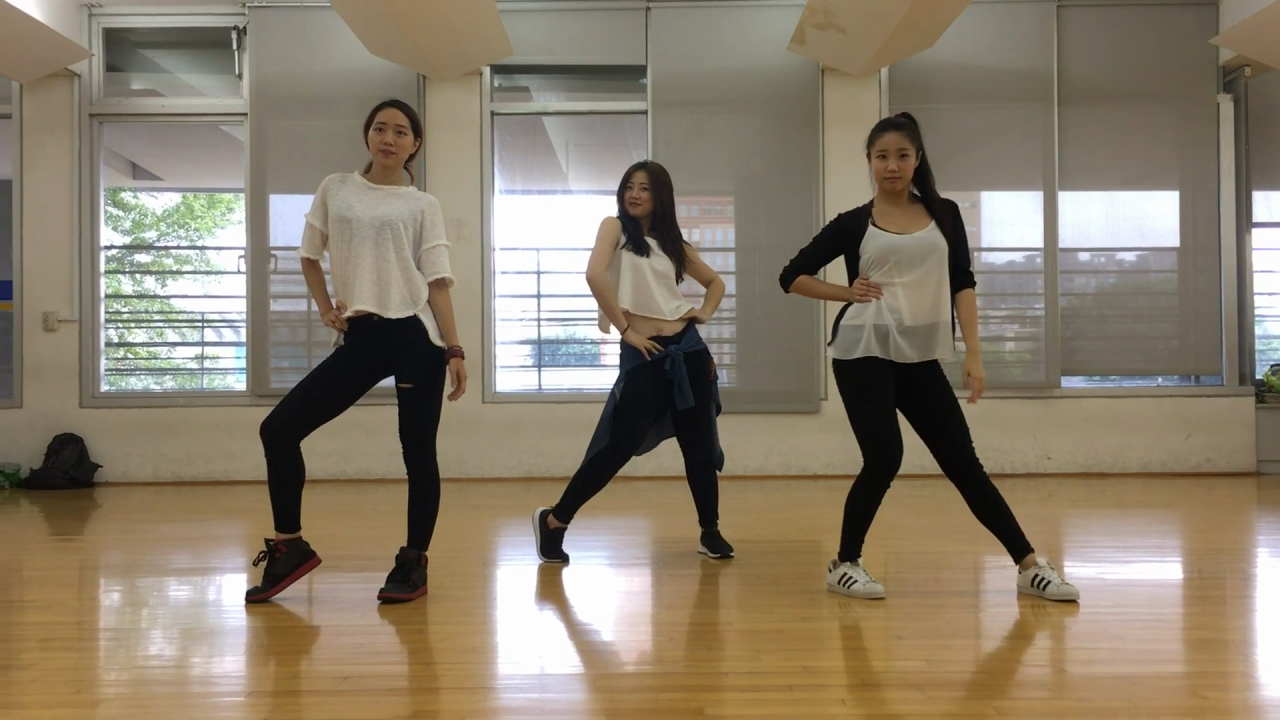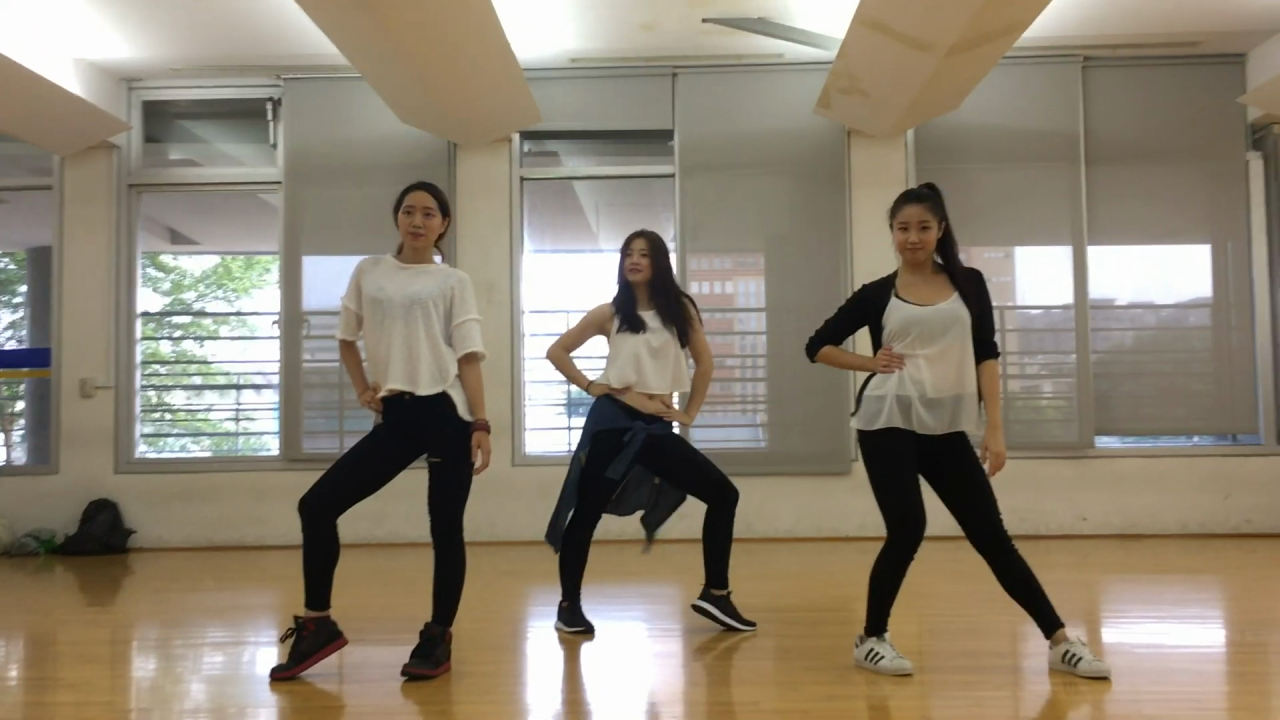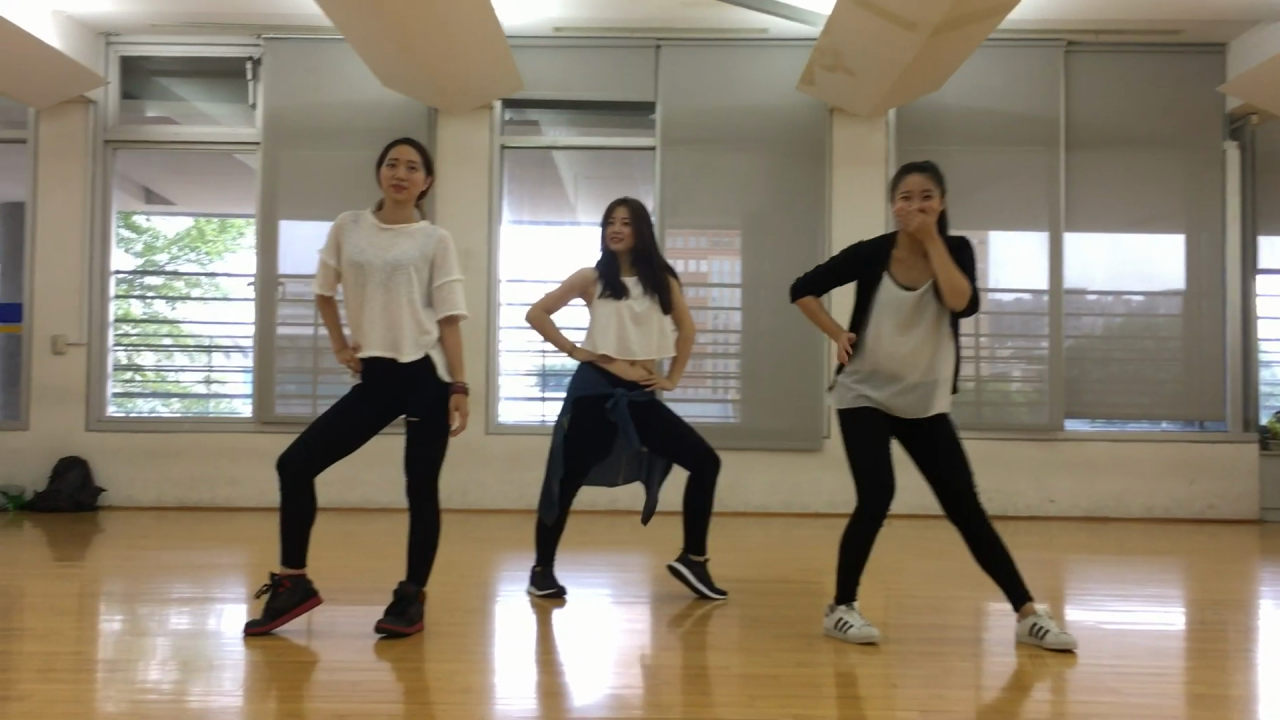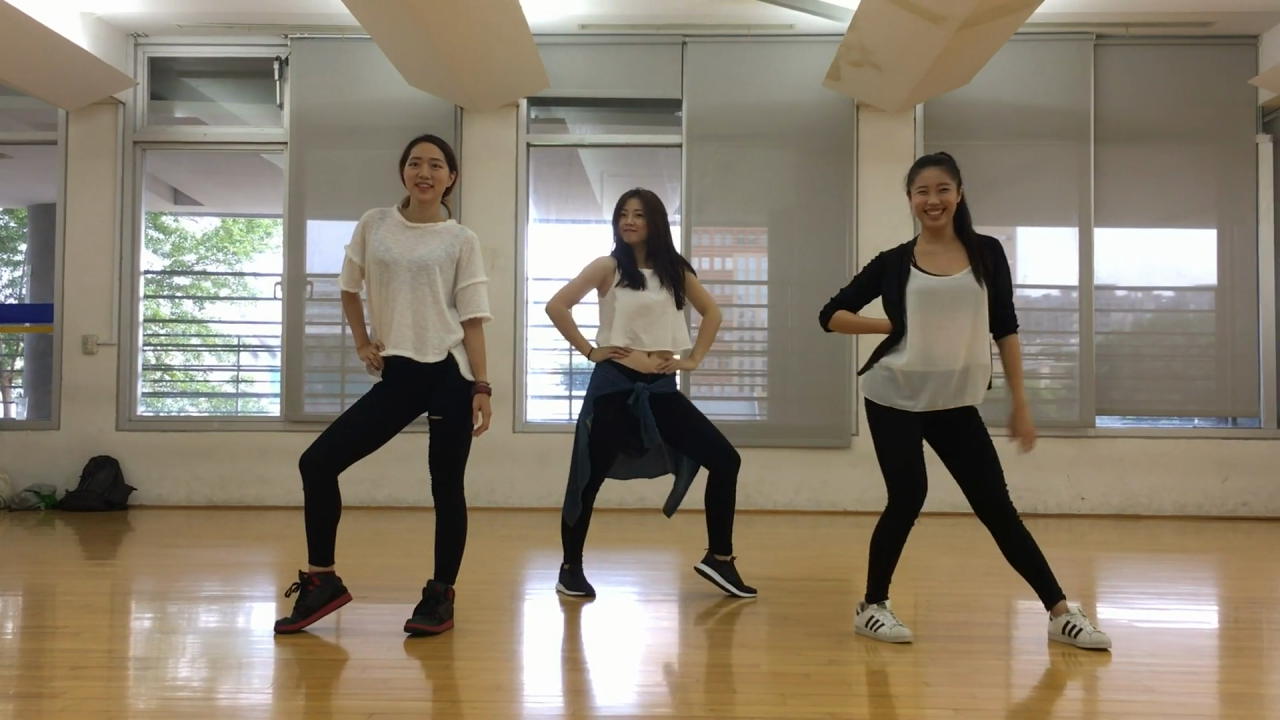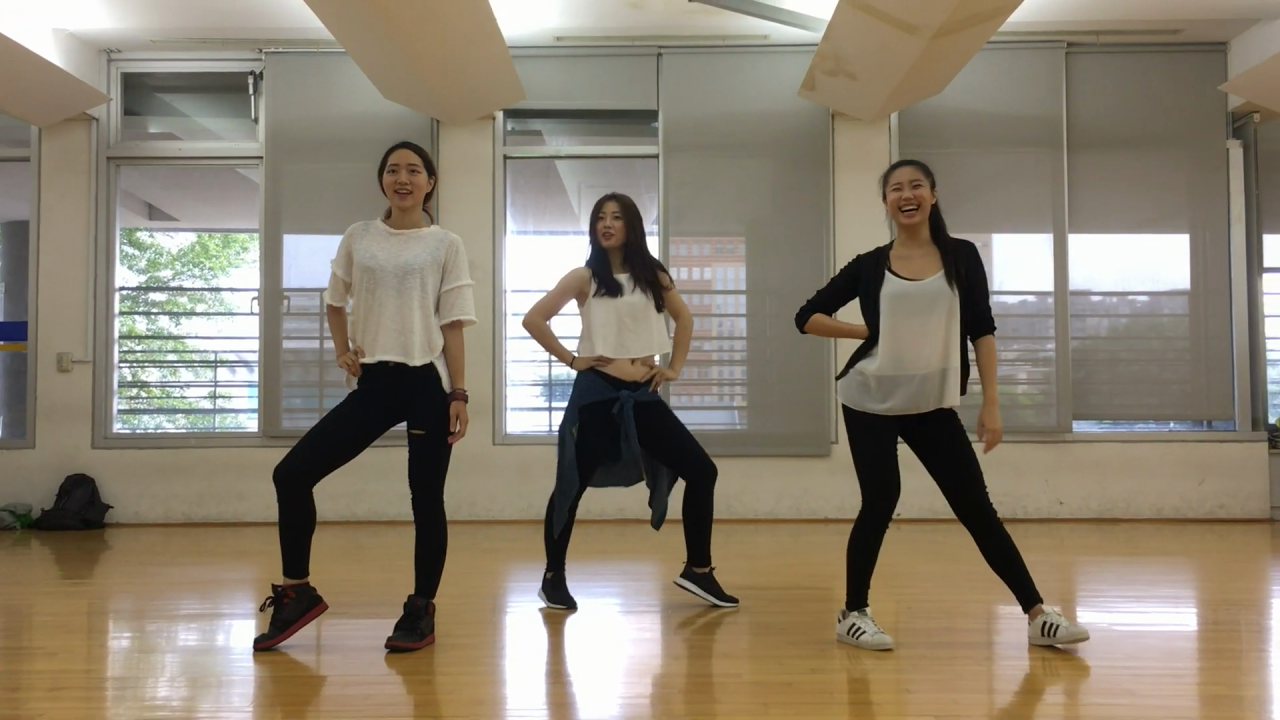
dt=1s
person 1, frame 1
left shoulder: (423, 205)
right shoulder: (335, 189)
left elbow: (437, 282)
right elbow: (310, 256)
left wrist: (454, 350)
right wrist: (326, 310)
left hip: (415, 337)
right hip: (358, 339)
left knee: (417, 450)
right knee: (279, 428)
left ankle: (413, 562)
right ankle: (290, 545)
person 1, frame 2
left shoulder: (454, 282)
right shoulder: (368, 272)
left elbow: (468, 357)
right elbow: (347, 338)
left wrist: (480, 424)
right wrist: (362, 390)
left hip: (446, 414)
right hip: (394, 417)
left knee: (445, 527)
right knee: (318, 504)
left ankle: (438, 637)
right ankle: (318, 623)
person 1, frame 3
left shoulder: (436, 240)
right shoulder: (348, 228)
left elbow: (448, 319)
right elbow: (325, 293)
left wrist: (459, 387)
right wrist: (341, 348)
left hip: (426, 376)
right hip: (374, 377)
left knee: (421, 487)
right knee: (296, 464)
left ankle: (412, 596)
right ankle: (293, 582)
person 1, frame 4
left shoulder: (462, 240)
right shoulder: (373, 225)
left elbow: (472, 320)
right elbow: (350, 289)
left wrist: (481, 388)
right wrist: (362, 344)
left hip: (449, 375)
right hip: (396, 376)
left knee: (446, 485)
right knee: (318, 462)
left ankle: (441, 595)
right ankle: (323, 580)
person 1, frame 5
left shoulder: (446, 245)
right shoulder: (358, 237)
left elbow: (452, 325)
right elbow: (336, 302)
left wrist: (459, 394)
right wrist: (343, 352)
left hip: (427, 383)
right hip: (373, 384)
left knee: (426, 497)
right knee: (293, 472)
left ankle: (421, 609)
right ankle: (296, 591)
person 2, frame 1
left shoulder: (944, 214)
right shoulder: (852, 224)
left elbow: (963, 284)
right elbow: (792, 276)
left wrist: (973, 353)
right wrist: (848, 293)
left hip: (921, 357)
right hip: (864, 352)
left knee: (963, 462)
right knee: (883, 458)
left ankle: (1030, 566)
right ankle: (844, 564)
person 2, frame 2
left shoulder: (968, 283)
right shoulder: (876, 294)
left elbow: (986, 355)
right elbow: (818, 345)
left wrist: (995, 428)
right wrist: (871, 362)
left hip: (948, 427)
right hip: (888, 422)
left knee: (991, 535)
right knee: (906, 530)
left ankle: (1060, 641)
right ankle: (871, 640)
person 2, frame 3
left shoulder: (955, 250)
right shoulder: (871, 254)
left elbow: (962, 304)
right elbow: (802, 290)
left wrist: (932, 241)
right wrist: (839, 336)
left hip: (926, 402)
right hip: (866, 396)
left knee: (966, 507)
right knee: (876, 498)
left ankle: (1028, 613)
right ankle: (841, 608)
person 2, frame 4
left shoulder: (986, 254)
right shoulder: (893, 263)
left elbow: (1007, 328)
right elbow: (832, 315)
left wrist: (1019, 402)
right wrist: (891, 326)
left hip: (956, 403)
right hip: (895, 398)
left knee: (997, 506)
right knee: (907, 496)
left ankle: (1060, 612)
right ankle: (873, 606)
person 2, frame 5
left shoulder: (961, 256)
right shoulder: (869, 265)
left elbow: (982, 330)
right elbow: (808, 317)
left wrist: (991, 403)
right wrist: (865, 332)
left hip: (934, 405)
right hip: (871, 402)
left knee: (976, 506)
right knee: (880, 501)
left ankle: (1038, 615)
right ankle: (853, 613)
person 3, frame 1
left shoulder: (673, 242)
right shoulder: (614, 227)
left elbow: (715, 281)
right elbow: (595, 274)
left wrist: (706, 312)
right wrist: (625, 329)
left hip: (688, 349)
right hip: (643, 353)
left knee: (699, 444)
right knee: (620, 445)
left ankle: (710, 532)
right ankle: (553, 520)
person 3, frame 2
left shoulder: (680, 309)
right shoulder: (610, 313)
left elbow: (704, 362)
right elbow: (557, 351)
left wrist: (689, 413)
right wrist: (588, 386)
left hip: (658, 428)
right hip: (612, 423)
left knee: (724, 494)
right knee: (585, 513)
left ankle: (715, 594)
right ankle: (569, 605)
person 3, frame 3
left shoulder: (662, 280)
right shoulder: (592, 278)
left elbow: (686, 329)
right elbow: (536, 313)
left wrist: (673, 377)
right wrist: (573, 351)
left hip: (641, 395)
right hip: (597, 389)
left knee: (705, 462)
right knee: (568, 479)
left ankle: (693, 559)
right ankle: (542, 569)
person 3, frame 4
left shoulder: (676, 271)
right shoulder: (607, 267)
left elbow: (712, 313)
right elbow: (556, 306)
left wrist: (693, 359)
right wrist: (589, 350)
left hip: (661, 387)
right hip: (615, 384)
left knee: (725, 459)
right knee: (590, 475)
left ankle: (719, 559)
right ankle: (571, 568)
person 3, frame 5
left shoulder: (653, 275)
right shoulder: (585, 277)
left elbow: (683, 318)
right elbow: (534, 319)
left wrist: (675, 367)
right wrist: (571, 359)
left hip: (644, 395)
right hip: (598, 392)
left knee: (702, 471)
right knee: (572, 483)
left ankle: (698, 570)
right ankle: (553, 577)
